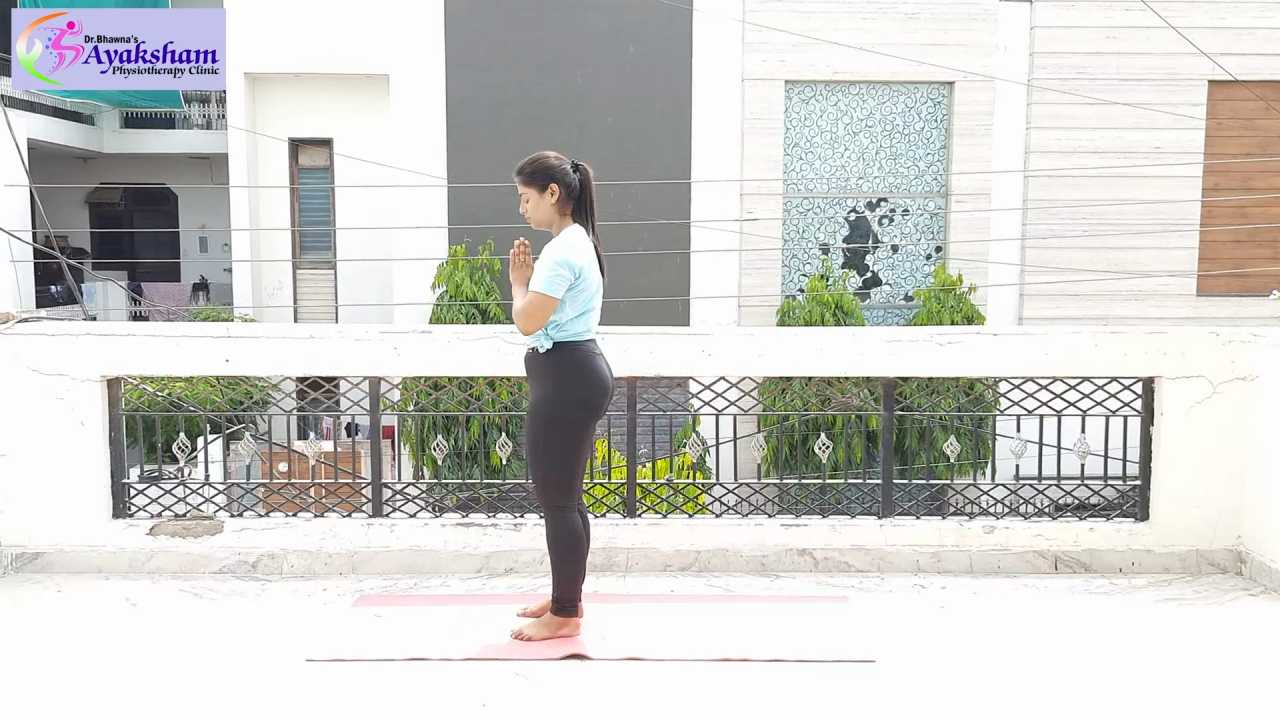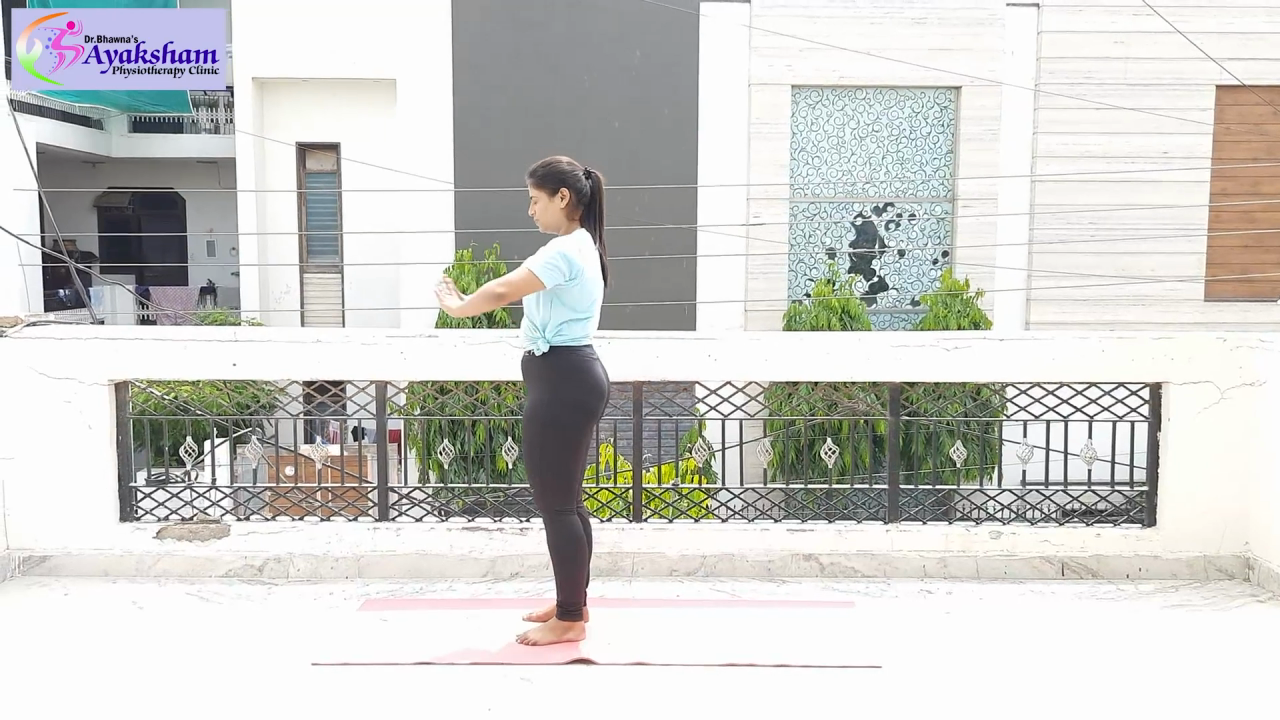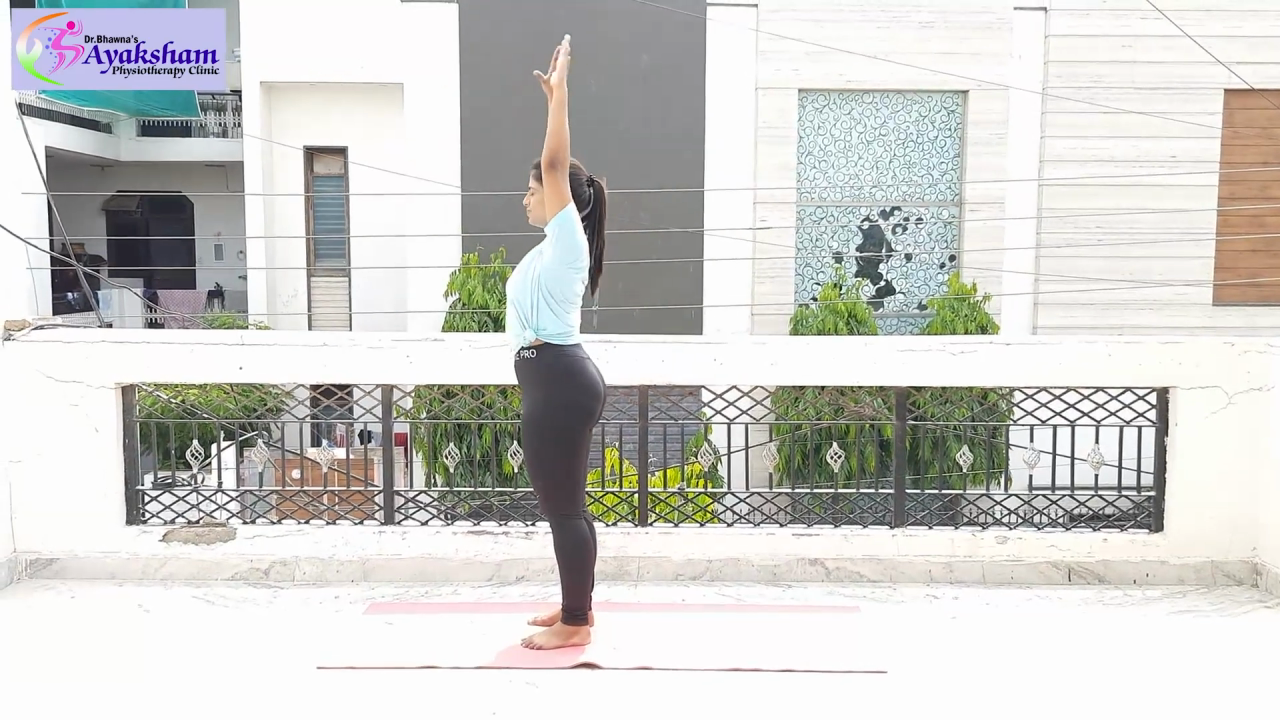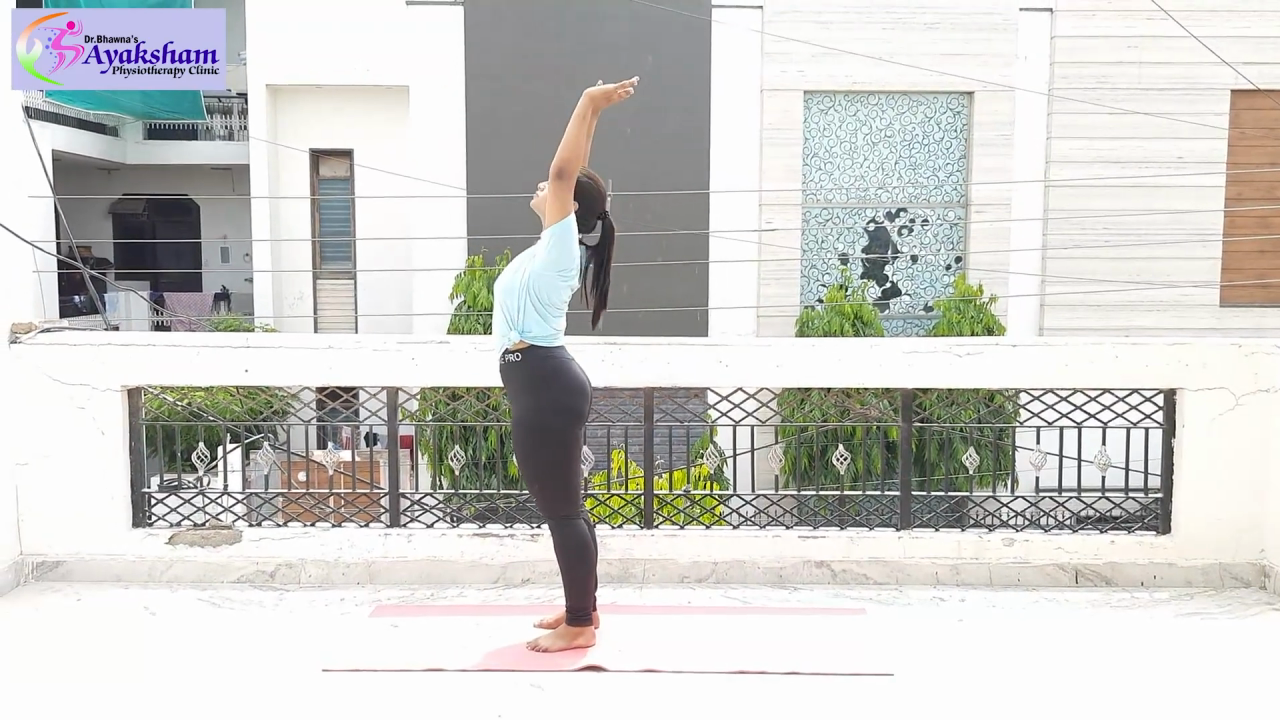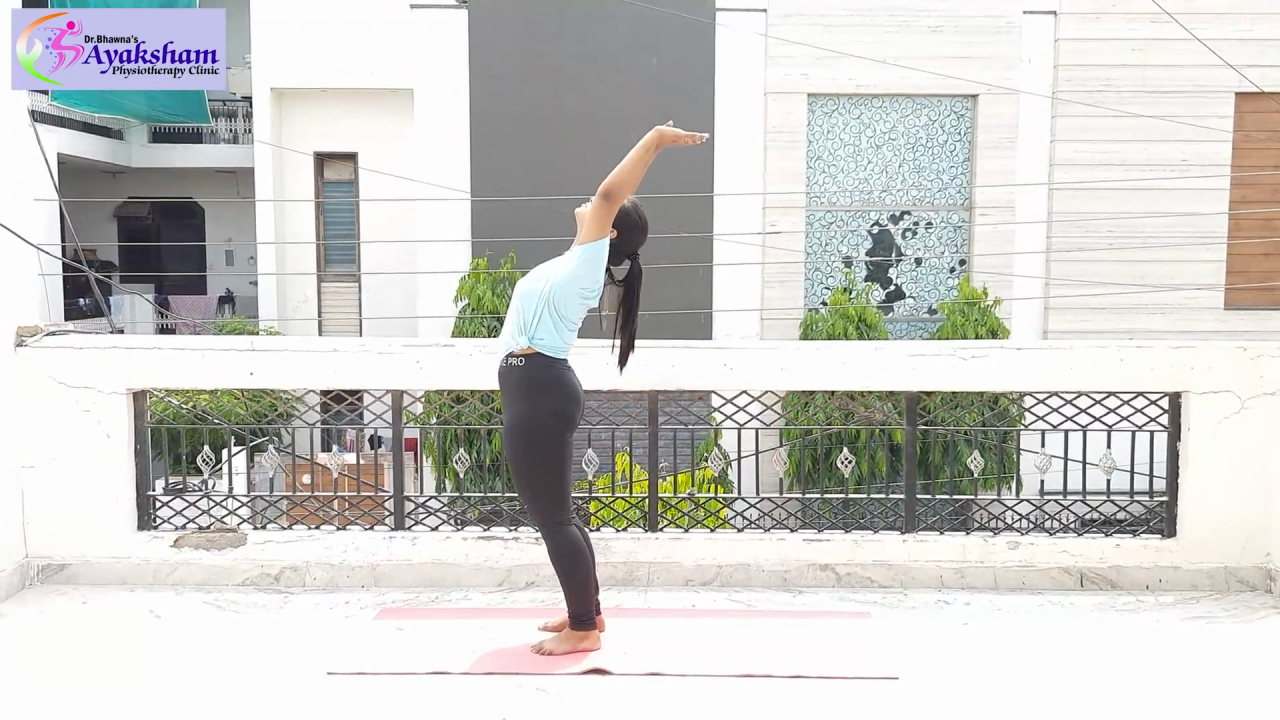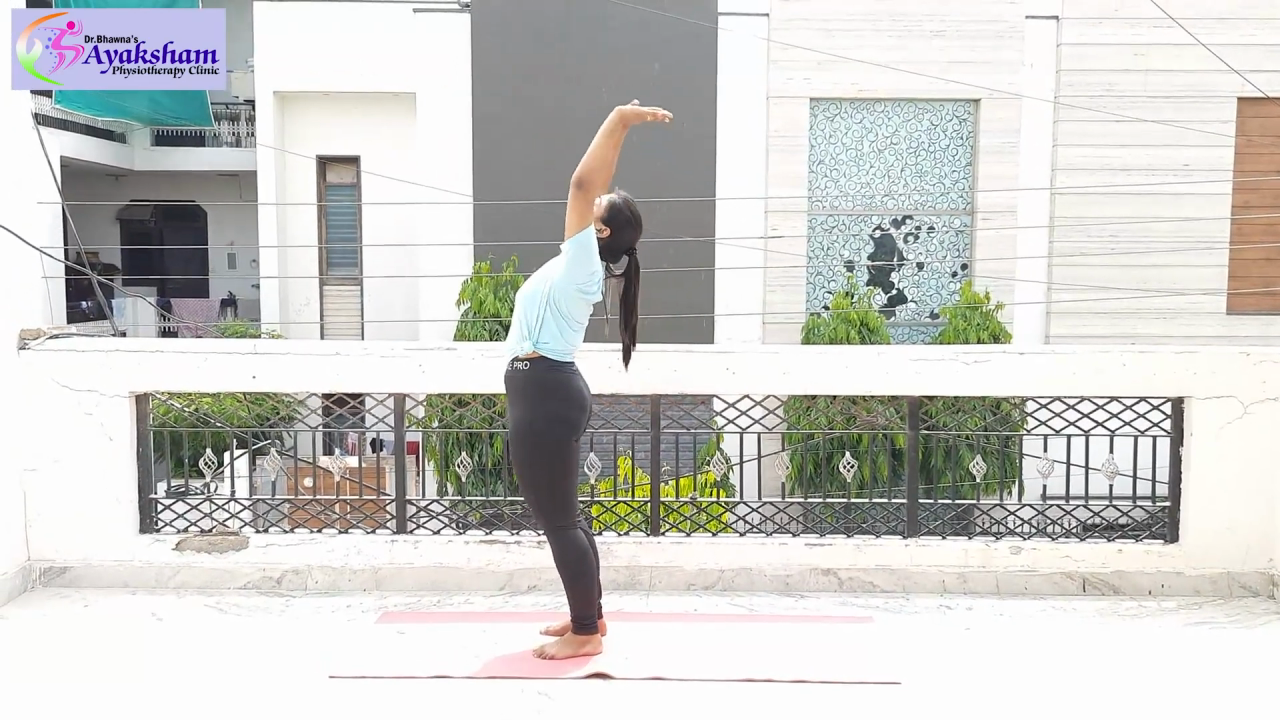
dt=0.7s
person 1, frame 1
left shoulder: (562, 250)
right shoulder: (576, 242)
left elbow: (528, 321)
left wrist: (518, 283)
right wrist: (529, 278)
left hip: (566, 378)
right hip: (575, 374)
left knee: (555, 499)
right knee: (565, 496)
left ankle: (564, 615)
right ankle: (567, 599)
person 1, frame 2
left shoulder: (564, 251)
right shoulder: (578, 248)
left elbow: (502, 292)
right elbow: (520, 291)
left wrist: (458, 305)
right wrist: (474, 300)
left hip: (563, 381)
right hip: (573, 378)
left knee: (555, 502)
right knee: (564, 499)
left ankle: (569, 620)
right ankle: (573, 603)
person 1, frame 3
left shoulder: (568, 239)
right shoulder: (557, 246)
left elbow: (556, 166)
right elbow: (555, 169)
left wrist: (558, 90)
right wrist: (553, 92)
left hip: (558, 383)
right hip: (557, 382)
left knee: (562, 507)
right knee: (565, 504)
left ankle: (575, 624)
right ankle: (576, 607)
person 1, frame 4
left shoulder: (561, 245)
right shoulder: (553, 246)
left elbow: (565, 173)
right elbow: (568, 174)
left wrist: (590, 105)
right wrist: (592, 108)
left hip: (543, 385)
right hip: (543, 383)
left knee: (560, 508)
right knee: (563, 505)
left ankle: (579, 626)
right ankle: (583, 608)
person 1, frame 5
left shoulder: (586, 263)
right shoulder: (581, 260)
left elbow: (609, 194)
right elbow: (613, 195)
left wrist: (654, 141)
right wrist: (651, 144)
left hip: (539, 391)
right hip: (536, 390)
left knee: (552, 516)
right knee: (556, 513)
left ankle: (583, 629)
right ankle: (588, 612)
person 1, frame 6
left shoulder: (583, 264)
right shoulder: (580, 263)
left elbow: (583, 184)
right elbow: (591, 186)
left wrist: (618, 123)
right wrist: (616, 127)
left hip: (545, 394)
right hip: (546, 393)
left knee: (557, 519)
right knee: (563, 515)
left ankle: (586, 633)
right ankle: (589, 616)
